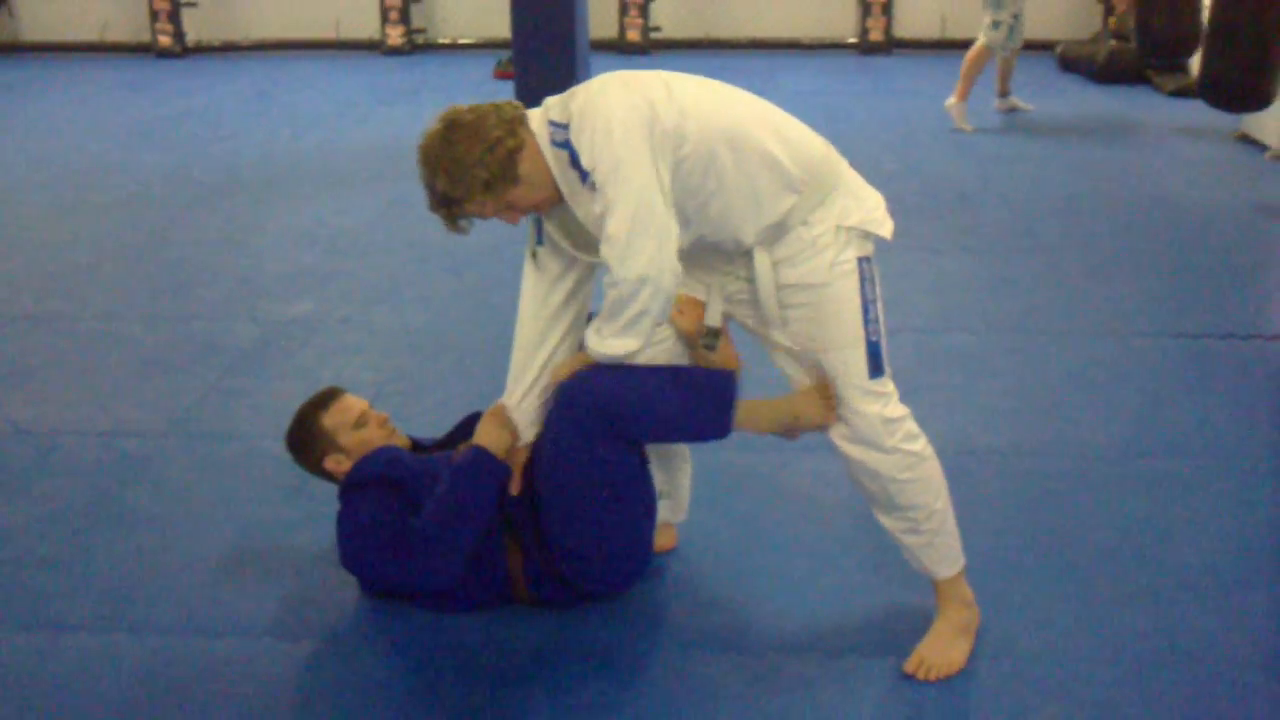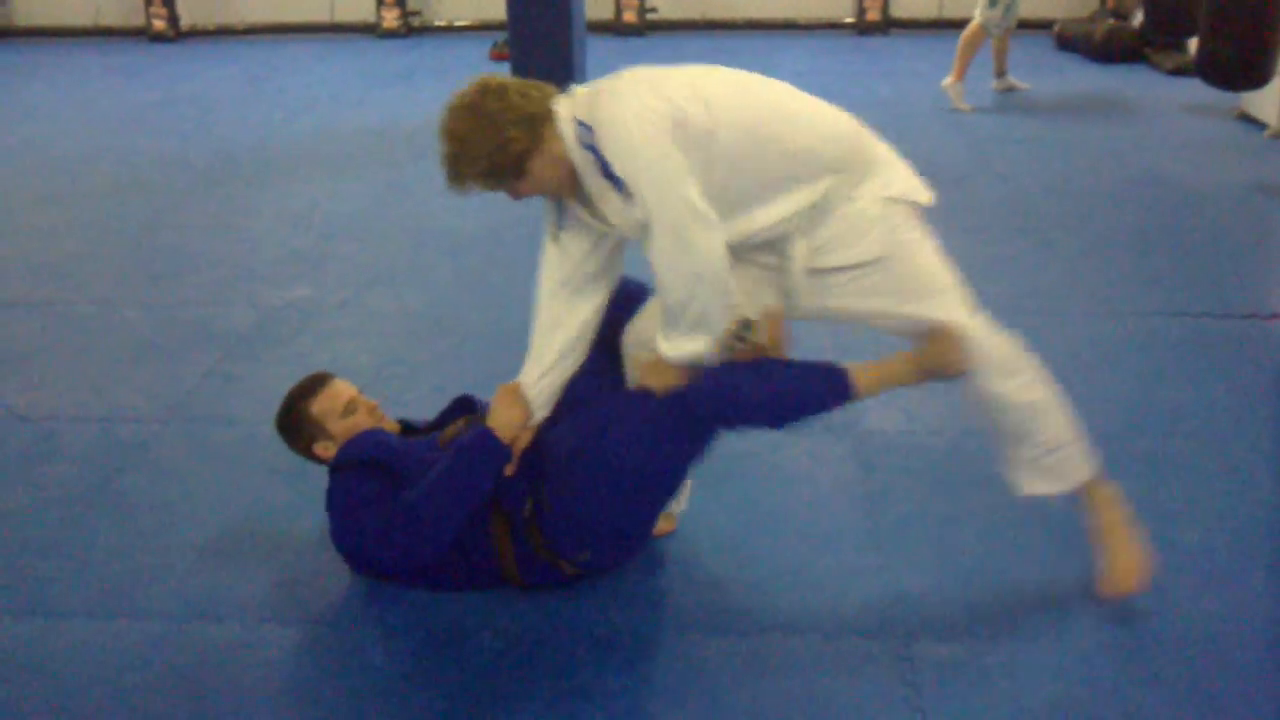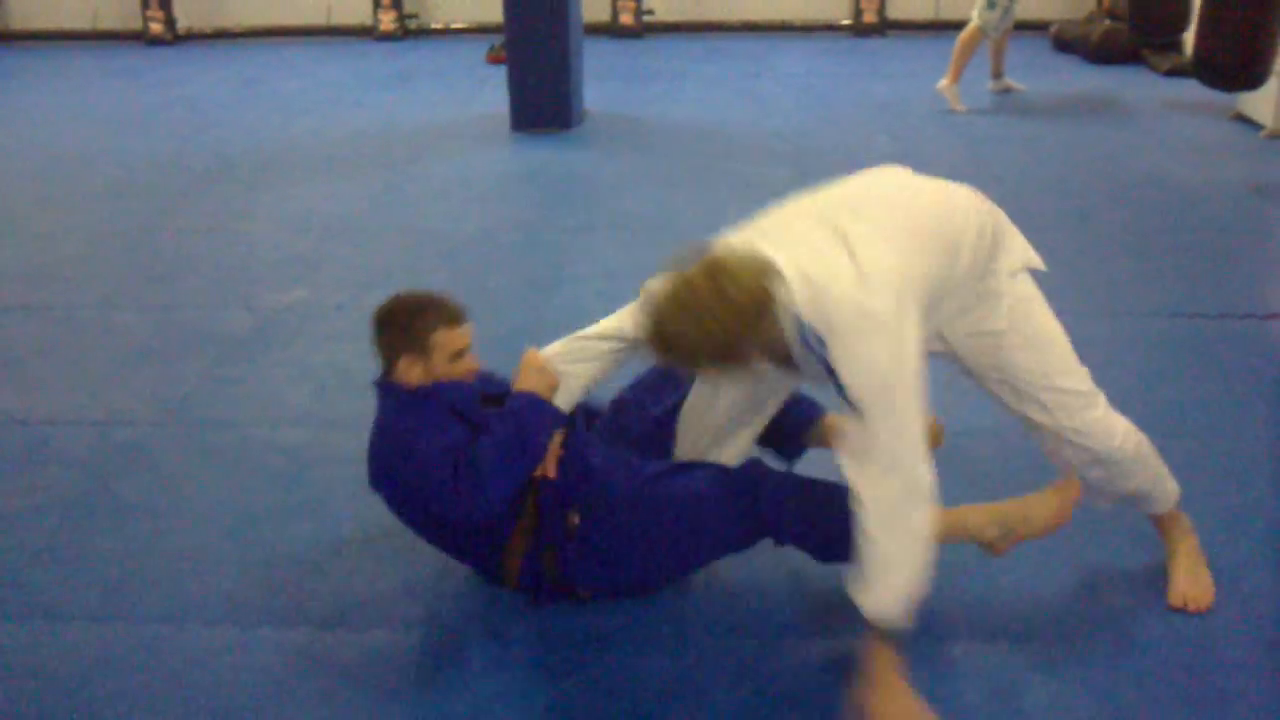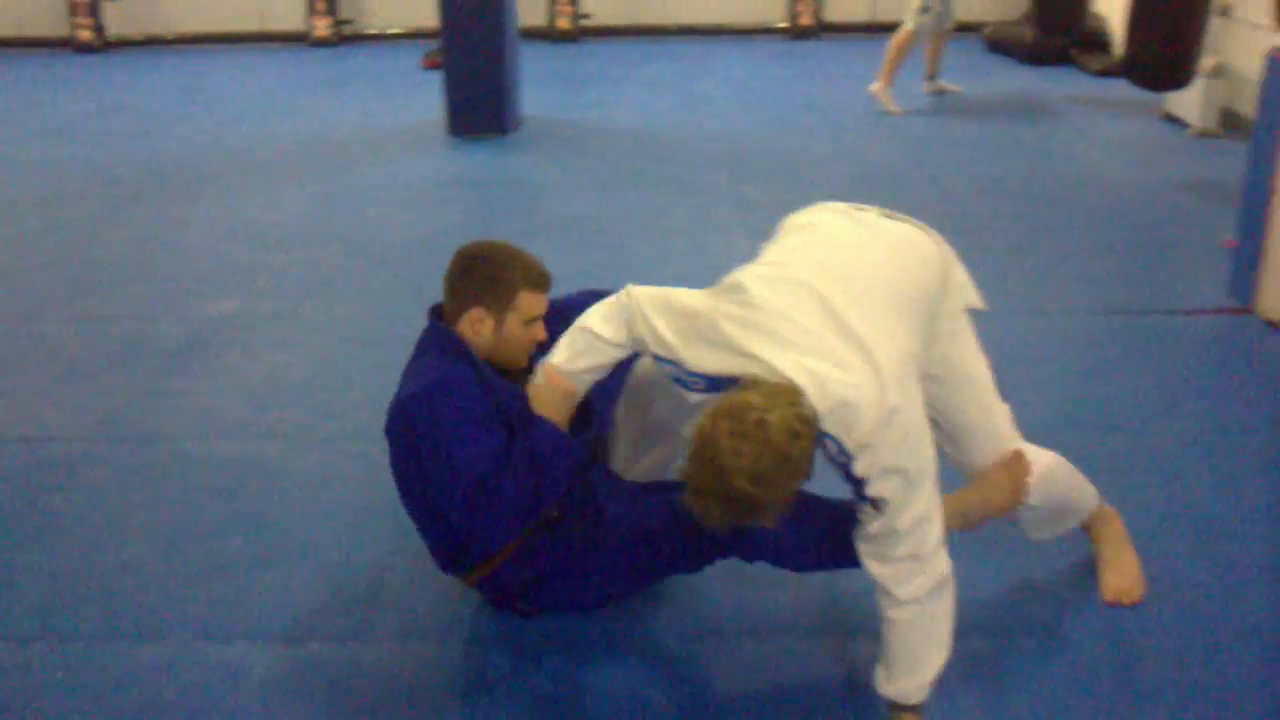
dt=0.3s
person 1, frame 1
left shoulder: (602, 125)
right shoulder: (555, 173)
left elbow: (646, 272)
right elbow: (549, 308)
left wrist: (592, 360)
right wrist: (514, 434)
left hip: (808, 224)
left knee: (865, 416)
left ankle: (956, 601)
person 1, frame 2
left shoulder: (628, 137)
right shoulder: (576, 170)
left elbow: (694, 257)
right elbow: (568, 297)
left wrist: (676, 356)
right wrist: (524, 415)
left hip: (845, 200)
right hip: (749, 234)
left knee: (974, 349)
right knee: (647, 351)
left ankle: (1097, 500)
person 1, frame 3
left shoulder: (859, 333)
right shoulder: (719, 279)
left elbow: (894, 494)
right elbow: (625, 328)
left wrist: (880, 652)
left hip: (971, 256)
left knee: (1079, 419)
right knee: (726, 392)
left ankle: (1177, 530)
person 1, frame 4
left shoulder: (875, 425)
right shoulder: (701, 336)
left elbow: (912, 574)
right elbow: (624, 310)
right wrist: (546, 386)
left hip: (915, 266)
left knee: (996, 458)
right knee: (659, 386)
left ankle: (1104, 523)
person 2, frame 1
left shoulder: (413, 457)
right shoulder: (364, 527)
right elbow: (434, 560)
left wrist: (515, 450)
right wrist: (486, 458)
right hip: (587, 548)
right knee: (593, 393)
left ankle: (700, 354)
right ankle: (779, 413)
person 2, frame 2
left shoulder: (407, 441)
right shoulder: (357, 508)
right elbow: (425, 533)
right wrist: (491, 439)
left hip: (563, 467)
right hip: (567, 523)
left knee: (614, 302)
right knee: (699, 401)
right ankle: (905, 367)
person 2, frame 3
left shoulder: (448, 395)
right shoulder: (406, 437)
right elbow: (477, 491)
right wrist: (526, 399)
left hip: (589, 484)
right hip: (573, 538)
right knee: (751, 493)
left ankle: (832, 431)
right ankle: (970, 526)
person 2, frame 4
left shoulder: (474, 343)
right shoulder: (439, 401)
left elbow: (595, 313)
right elbow: (499, 518)
right wrist: (545, 423)
right hip: (541, 562)
